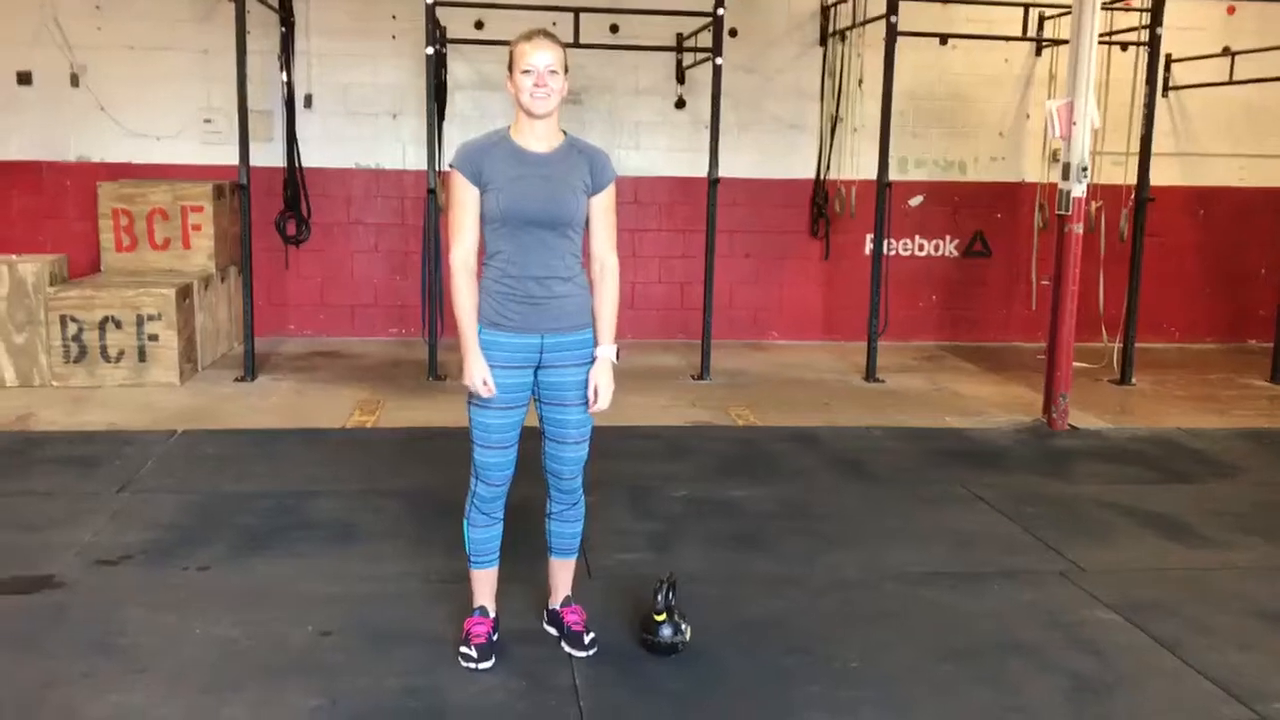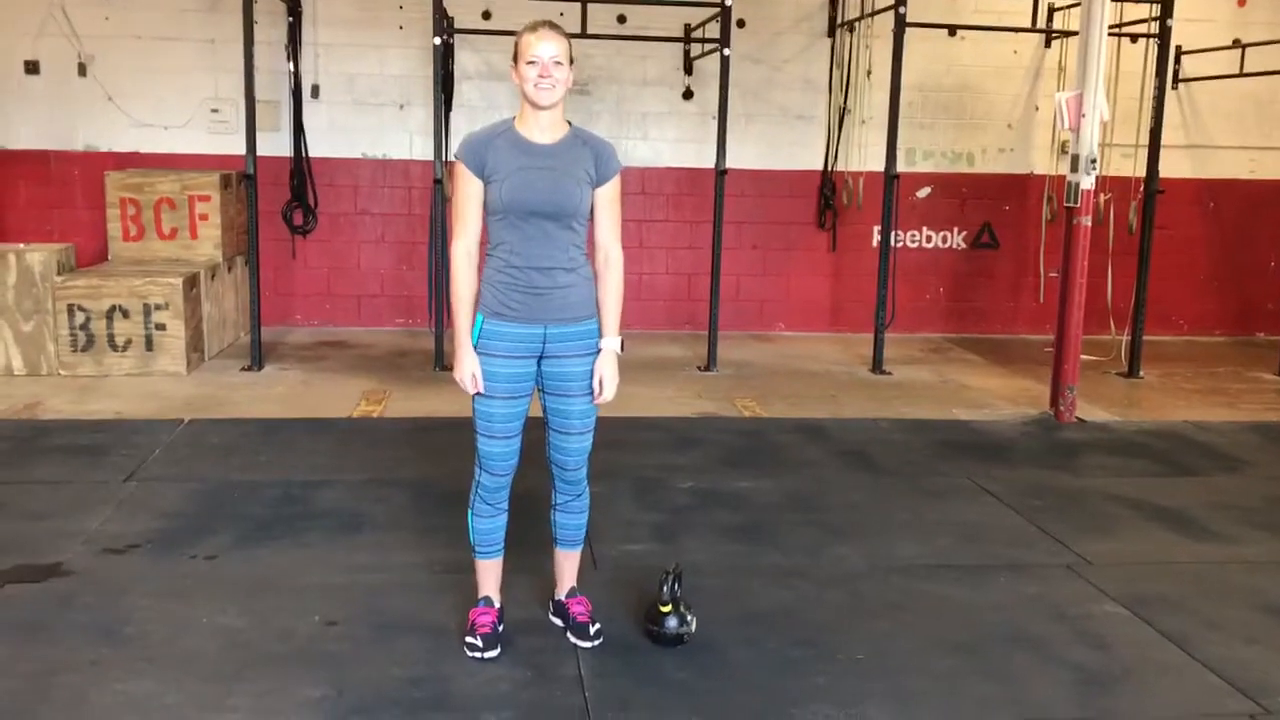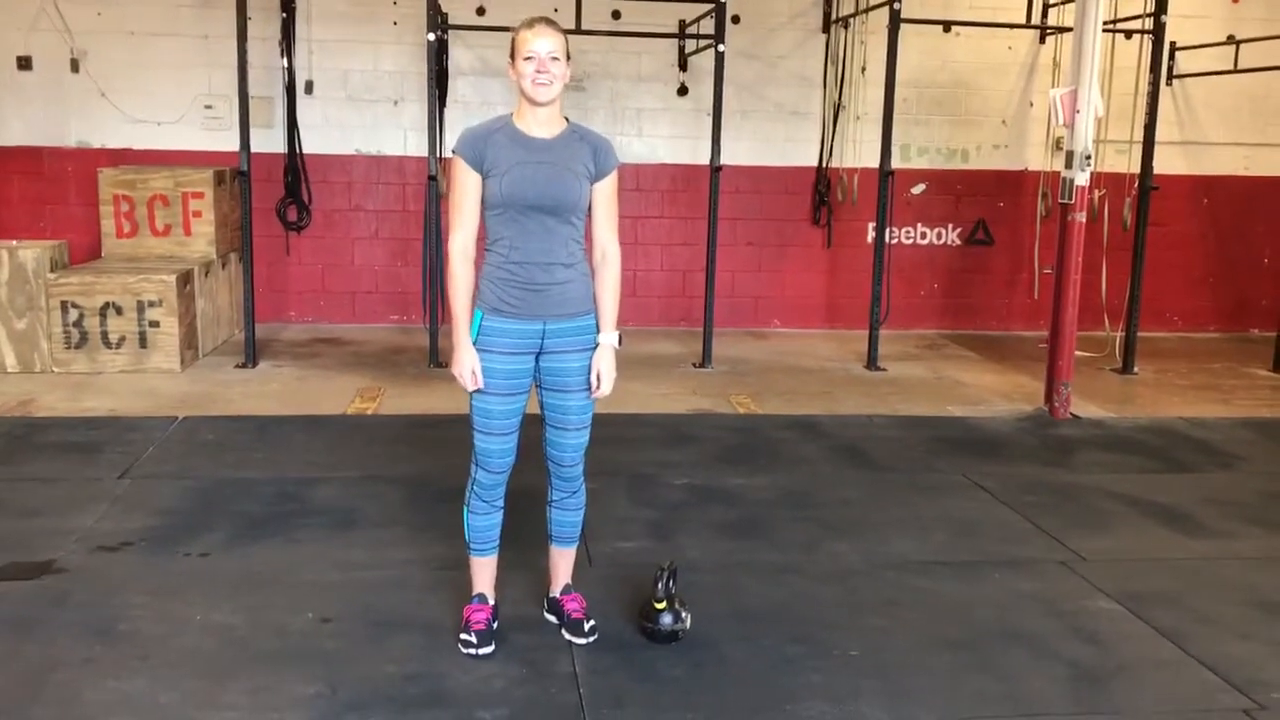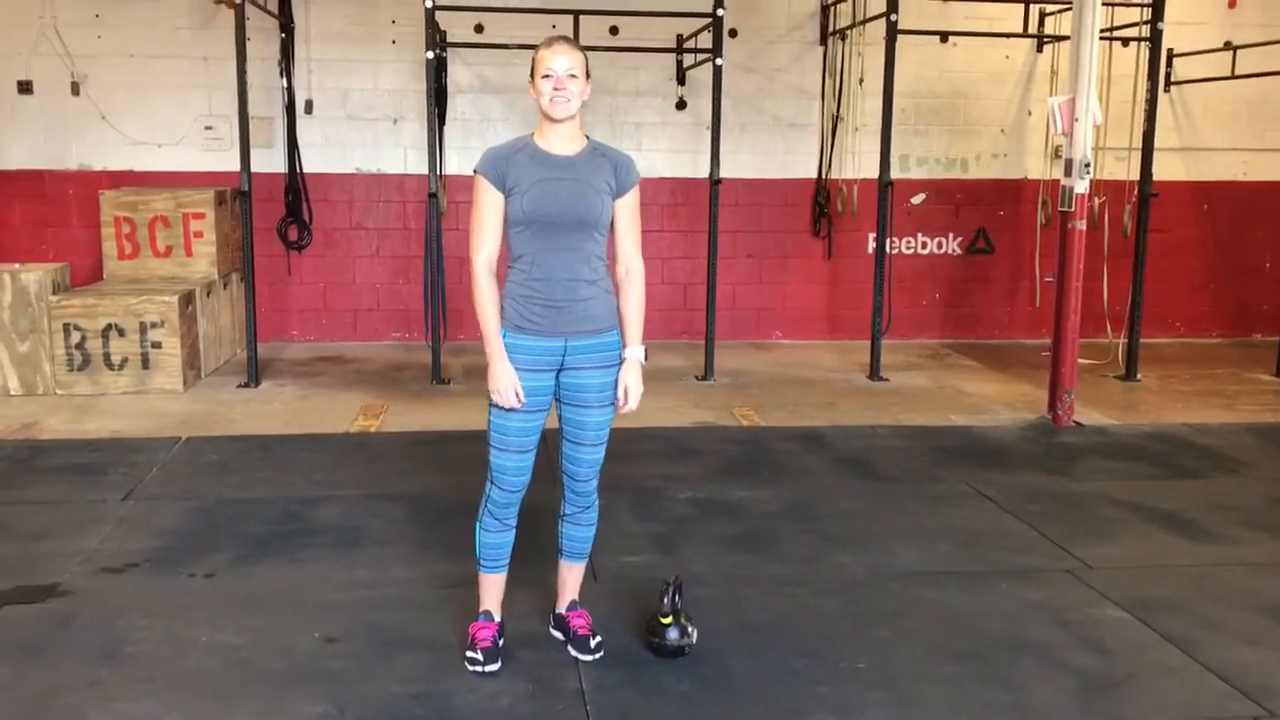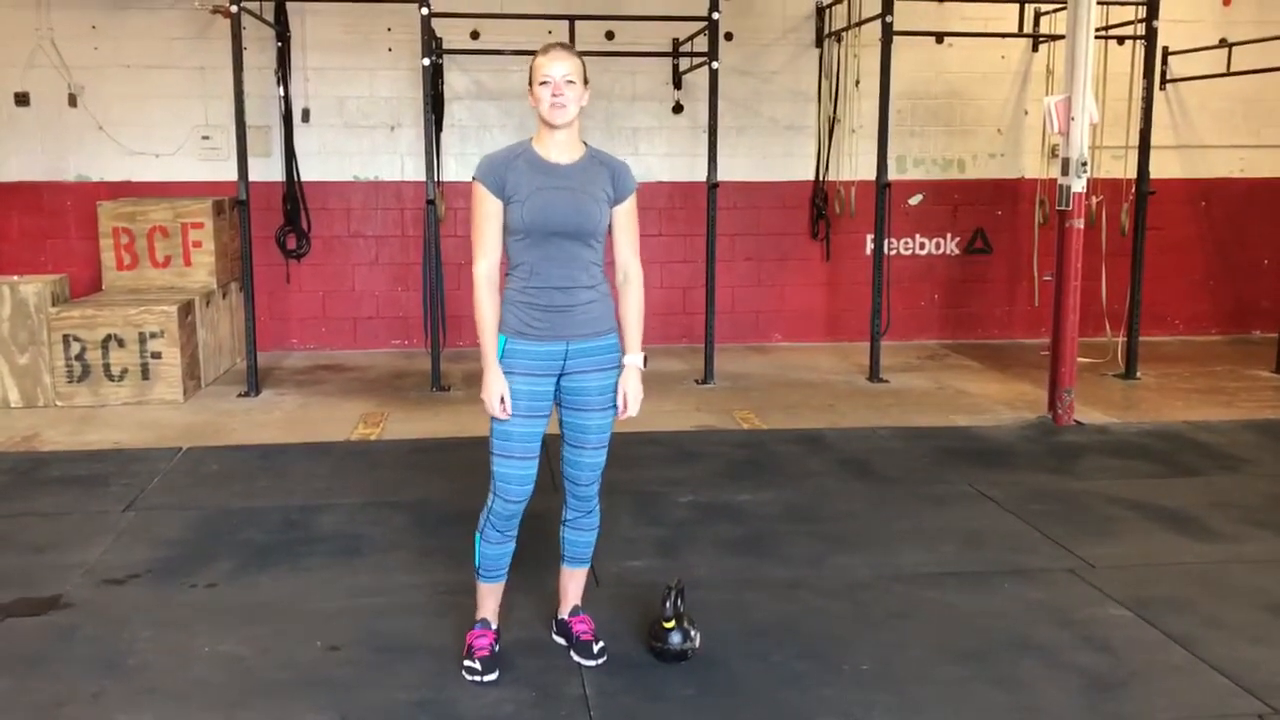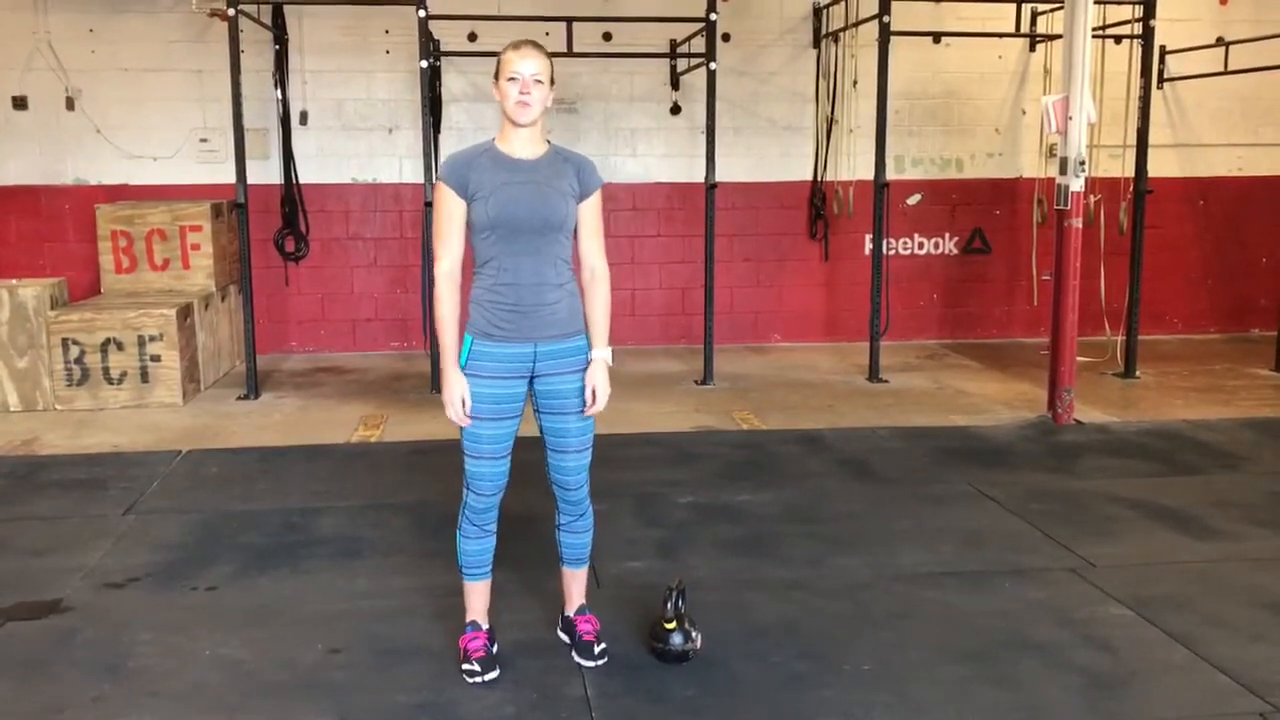
dt=0.7s
person 1, frame 1
left shoulder: (592, 163)
right shoulder: (476, 157)
left elbow: (604, 262)
right elbow: (462, 259)
left wrist: (605, 353)
right wrist: (471, 349)
left hip: (571, 342)
right hip: (501, 340)
left knee: (567, 481)
right knee: (489, 482)
left ankle: (562, 604)
right ankle: (482, 613)
person 1, frame 2
left shoulder: (597, 155)
right shoulder: (480, 149)
left elbow: (609, 255)
right elbow: (463, 251)
left wrist: (610, 345)
right wrist: (462, 342)
left hip: (576, 333)
right hip: (502, 332)
left knee: (571, 472)
right knee: (493, 472)
left ankle: (567, 595)
right ankle: (487, 604)
person 1, frame 3
left shoulder: (594, 150)
right shoulder: (478, 143)
left elbow: (606, 251)
right elbow: (461, 245)
left wrist: (608, 340)
right wrist: (460, 337)
left hip: (573, 329)
right hip: (501, 328)
left knee: (568, 468)
right knee: (490, 468)
left ankle: (562, 592)
right ankle: (482, 599)
person 1, frame 4
left shoulder: (616, 167)
right shoulder: (501, 162)
left elbow: (630, 267)
right elbow: (483, 264)
left wrist: (633, 354)
right wrist: (496, 355)
left hip: (596, 347)
right hip: (524, 344)
left knee: (582, 485)
right knee: (505, 485)
left ankle: (569, 609)
right ankle: (488, 617)
person 1, frame 5
left shoulder: (612, 174)
right shoulder: (499, 169)
left elbow: (628, 273)
right elbow: (485, 271)
left wrist: (633, 361)
right wrist: (490, 365)
left hip: (595, 350)
right hip: (524, 348)
left knee: (584, 489)
right knee: (509, 494)
left ankle: (571, 614)
right ankle: (484, 623)
person 1, frame 6
left shoulder: (578, 171)
right shoulder: (462, 168)
left elbow: (594, 269)
right elbow: (446, 272)
left wrist: (601, 355)
right wrist: (449, 365)
left hip: (565, 350)
right hip: (491, 351)
left knee: (573, 489)
right knee: (482, 493)
left ankle: (576, 613)
right ankle: (477, 627)
